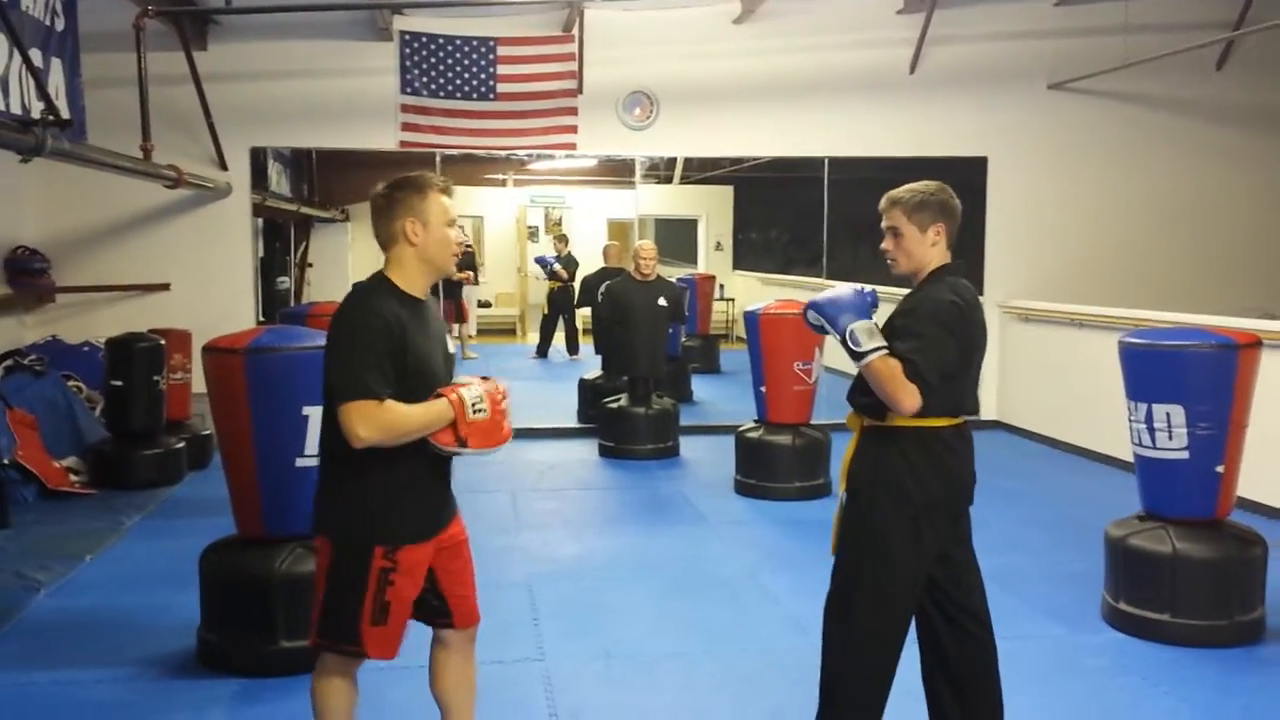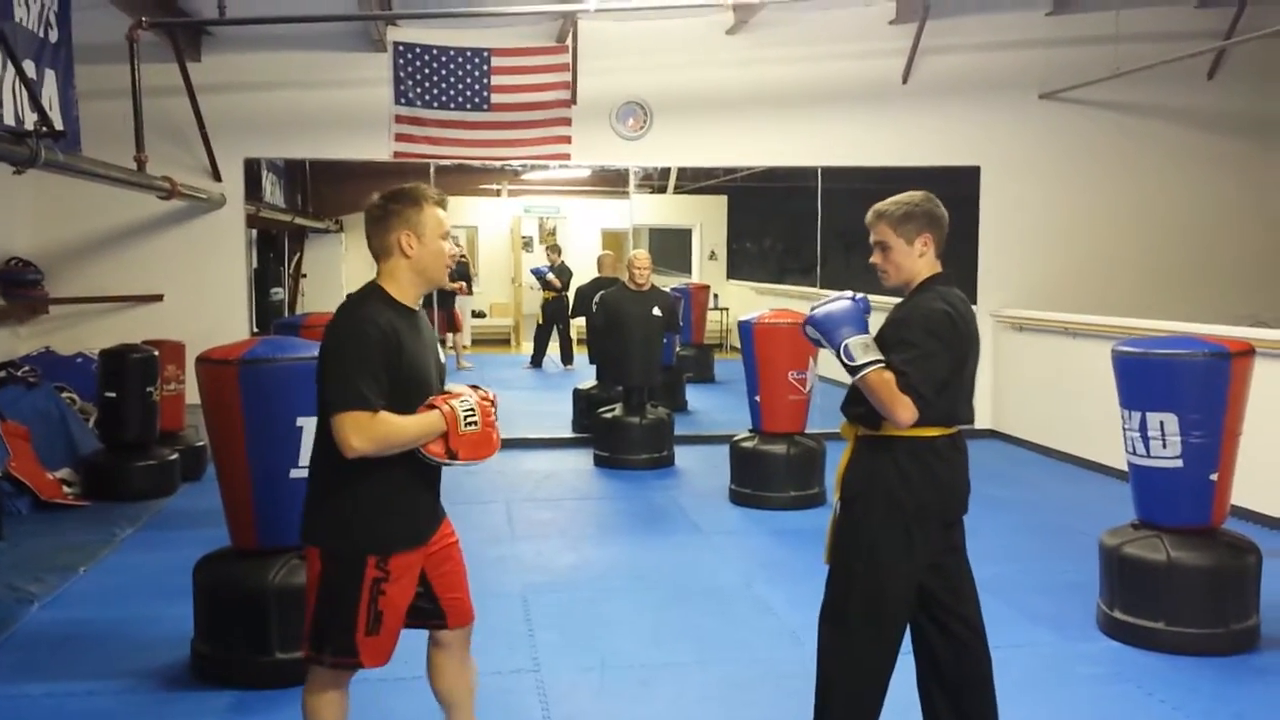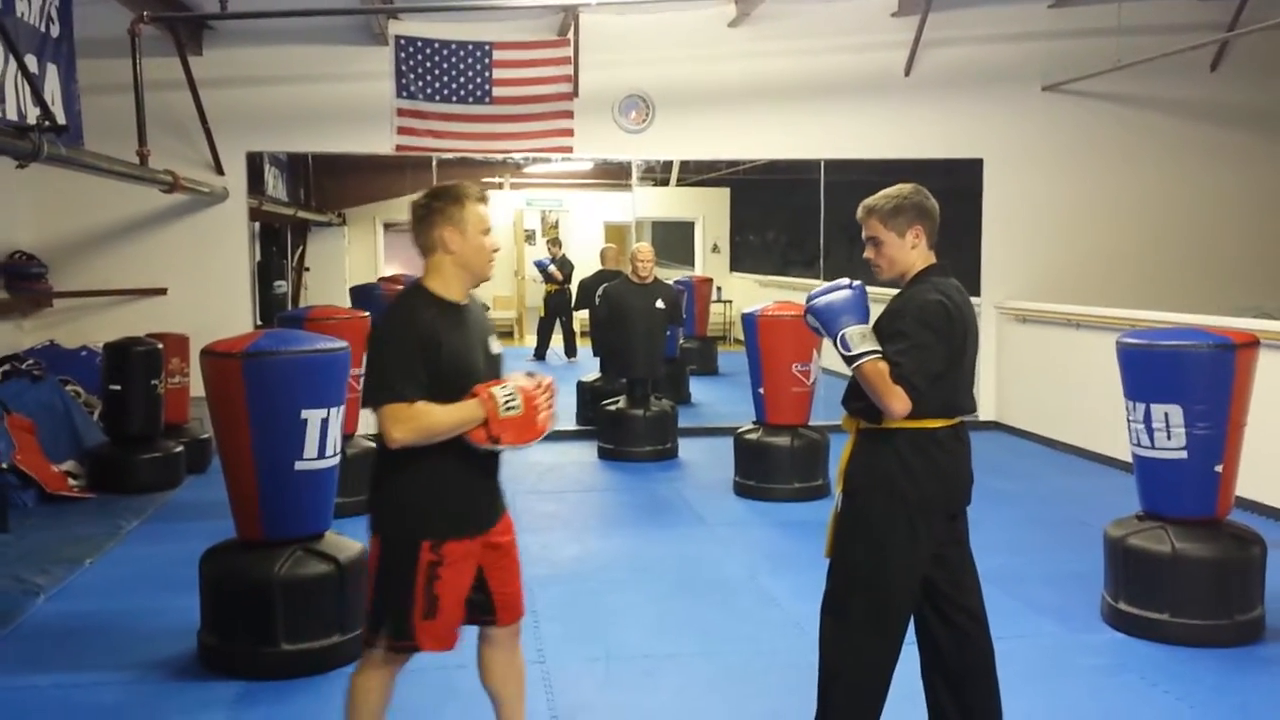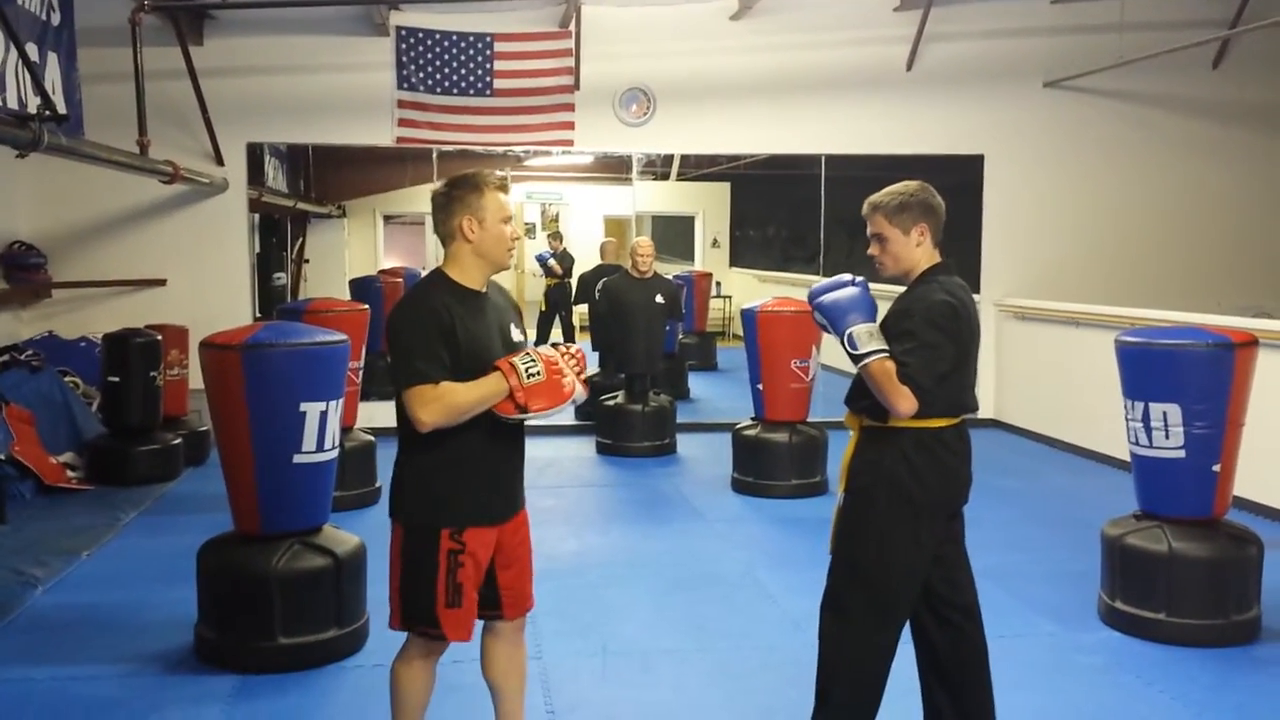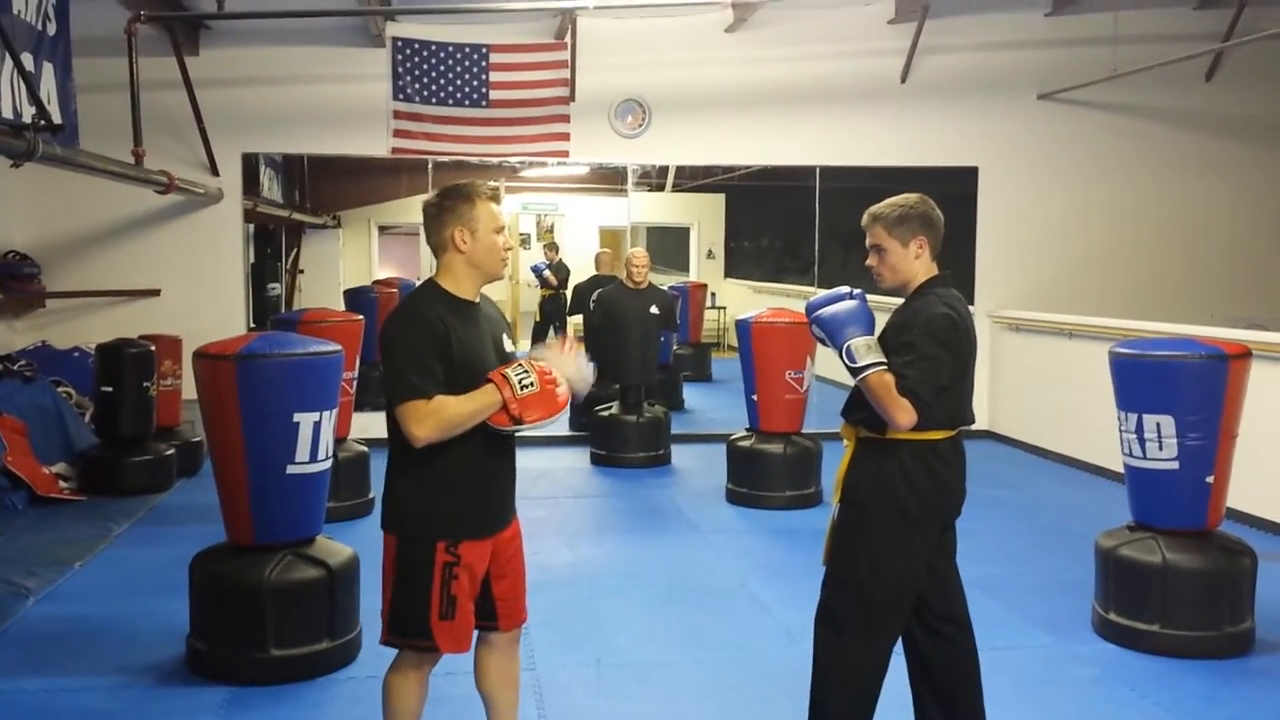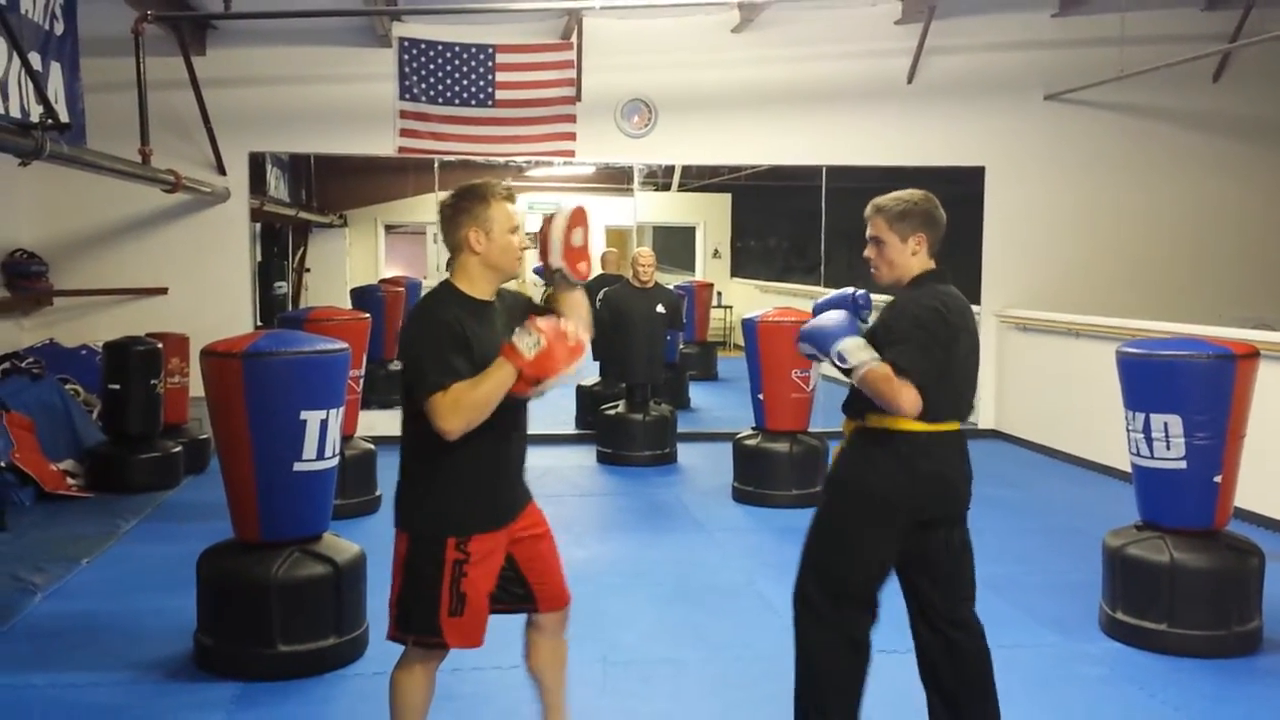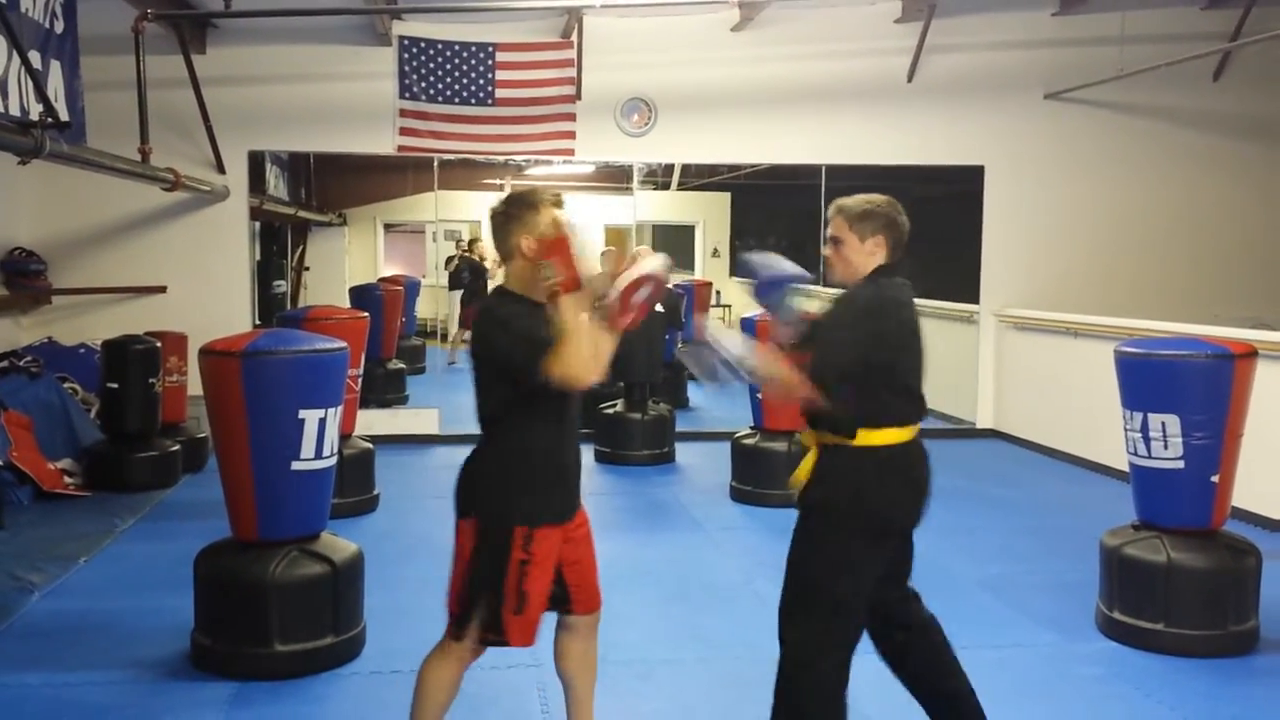
dt=0.3s
person 1, frame 1
left shoulder: (426, 306)
right shoulder: (367, 314)
right elbow: (365, 426)
left wrist: (474, 397)
right wrist: (456, 408)
left hip: (434, 513)
right hip: (370, 523)
left knee: (458, 629)
right knee: (346, 652)
person 1, frame 2
left shoulder: (413, 315)
right shoulder: (362, 325)
right elbow: (357, 435)
left wrist: (465, 407)
right wrist: (448, 419)
left hip: (423, 520)
right hip: (359, 532)
left knee: (454, 630)
right knee: (336, 664)
person 1, frame 3
left shoulder: (474, 312)
right shoulder: (405, 321)
right elbow: (400, 425)
left wrist: (523, 399)
right wrist: (490, 405)
left hip: (483, 509)
right hip: (421, 520)
left knee: (503, 625)
right knee: (391, 648)
person 1, frame 4
left shoulder: (500, 300)
right shoulder: (423, 308)
right elbow: (428, 410)
left wrist: (556, 375)
right wrist: (511, 378)
left hip: (503, 501)
right hip: (441, 511)
left knee: (508, 621)
right knee: (428, 637)
person 1, frame 5
left shoulder: (488, 312)
right shoulder: (416, 320)
right elbow: (421, 425)
left wrist: (548, 378)
right wrist: (504, 389)
left hip: (495, 514)
right hip: (433, 523)
left knee: (503, 632)
right knee: (420, 650)
person 1, frame 6
left shoulder: (511, 304)
right shoulder: (434, 320)
left elbow: (573, 336)
right elbow: (452, 417)
left wrist: (565, 272)
right wrist: (516, 357)
left hip: (510, 502)
right hip: (446, 517)
left knee: (550, 611)
right knee: (428, 646)
person 1, frame 7
left shoulder: (542, 308)
right shoulder: (503, 320)
left elbow: (596, 354)
right elbow: (580, 372)
left wrist: (618, 310)
right wrist: (570, 292)
left hip: (555, 497)
right hip: (506, 506)
left knee: (582, 614)
right knee: (467, 637)
person 2, frame 1
left shoulder: (937, 304)
right shoulder: (950, 295)
left elbow: (906, 397)
left wrist: (857, 329)
right wrist: (856, 322)
left hip: (907, 468)
right hip: (935, 463)
left knee: (864, 611)
right knee: (952, 603)
person 2, frame 2
left shoulder: (928, 315)
right shoulder: (945, 305)
left elbow: (901, 408)
left wrist: (853, 343)
right wrist: (850, 335)
left hip: (899, 478)
right hip: (930, 473)
left knee: (858, 619)
right knee: (945, 612)
person 2, frame 3
left shoulder: (924, 304)
right shoulder: (945, 294)
left elbow: (896, 398)
left wrist: (850, 332)
right wrist: (852, 323)
left hip: (901, 471)
right hip: (934, 464)
left knee: (859, 613)
right knee: (950, 605)
person 2, frame 4
left shoulder: (933, 304)
right shoulder: (946, 293)
left elbow: (902, 398)
left wrist: (857, 330)
right wrist: (856, 319)
left hip: (903, 469)
right hip: (931, 465)
left knee: (859, 608)
right knee: (944, 602)
person 2, frame 5
left shoulder: (931, 318)
right shoulder: (938, 307)
left elbow: (901, 411)
right elbow: (902, 390)
left wrist: (856, 344)
right wrist: (852, 331)
left hip: (899, 483)
right hip: (925, 478)
left knee: (852, 618)
right knee: (936, 614)
person 2, frame 6
left shoulder: (916, 309)
right shoulder: (948, 303)
left elbow: (905, 397)
left wrist: (846, 347)
right wrist: (857, 330)
left hip: (887, 468)
right hip: (939, 467)
left knee: (829, 604)
right knee: (947, 609)
person 2, frame 7
left shoulder: (872, 309)
right shoulder: (878, 299)
left elbow: (805, 386)
left hip: (860, 483)
right hip: (893, 475)
left knee: (814, 618)
right knee: (888, 604)
